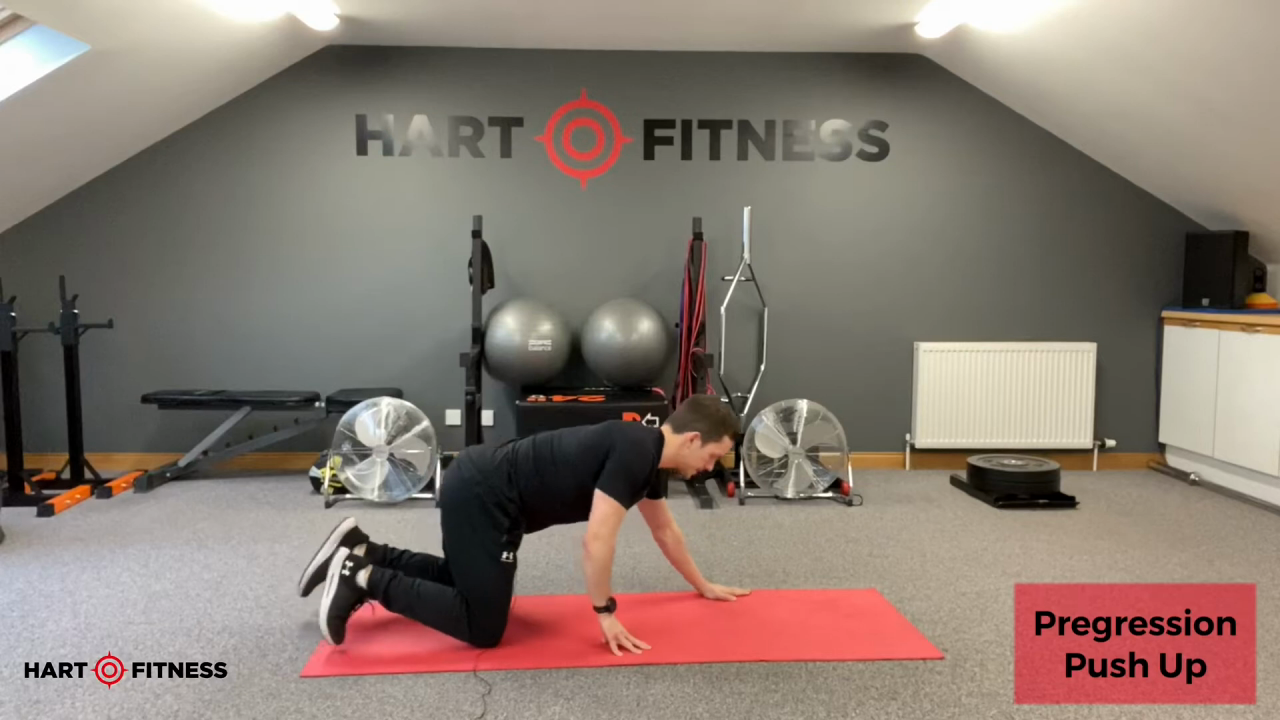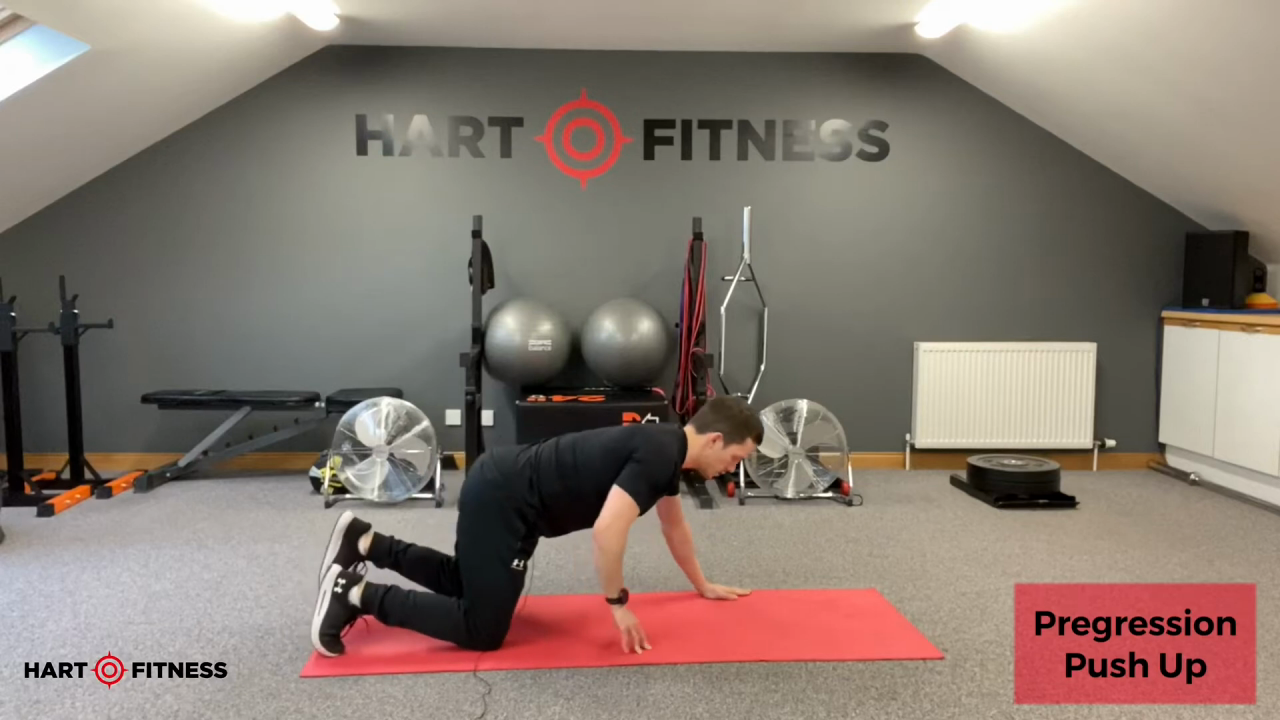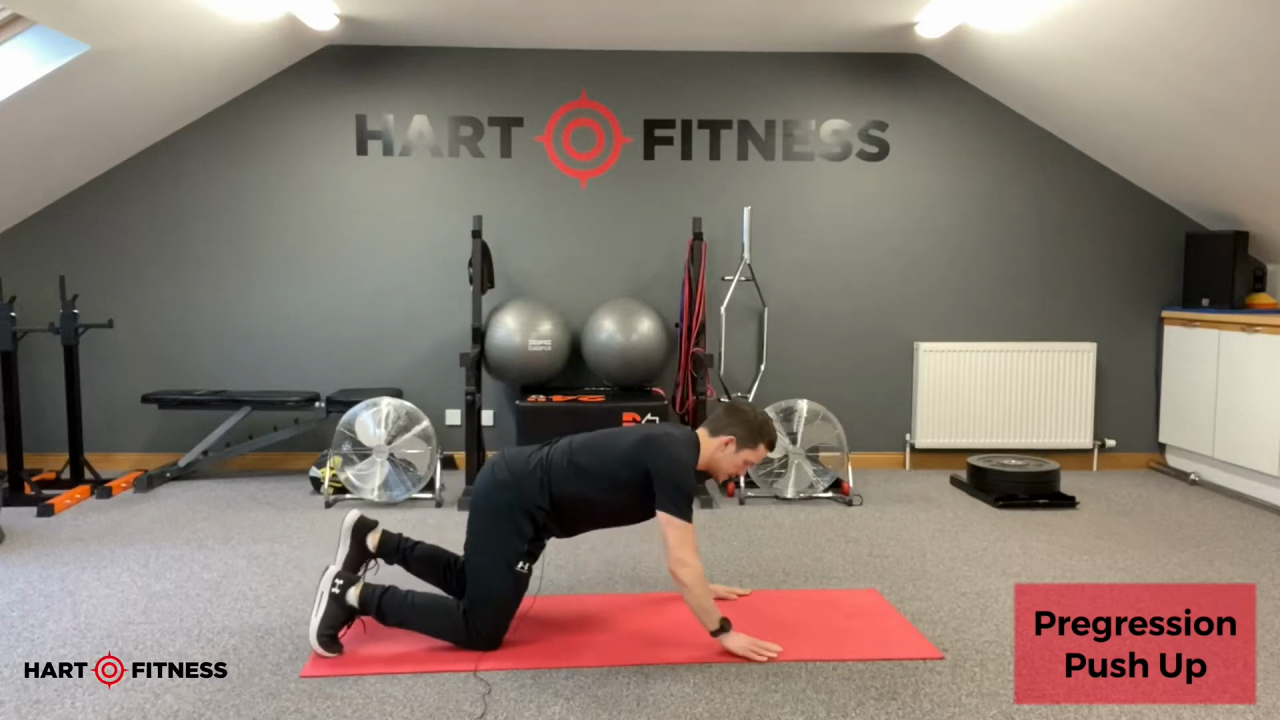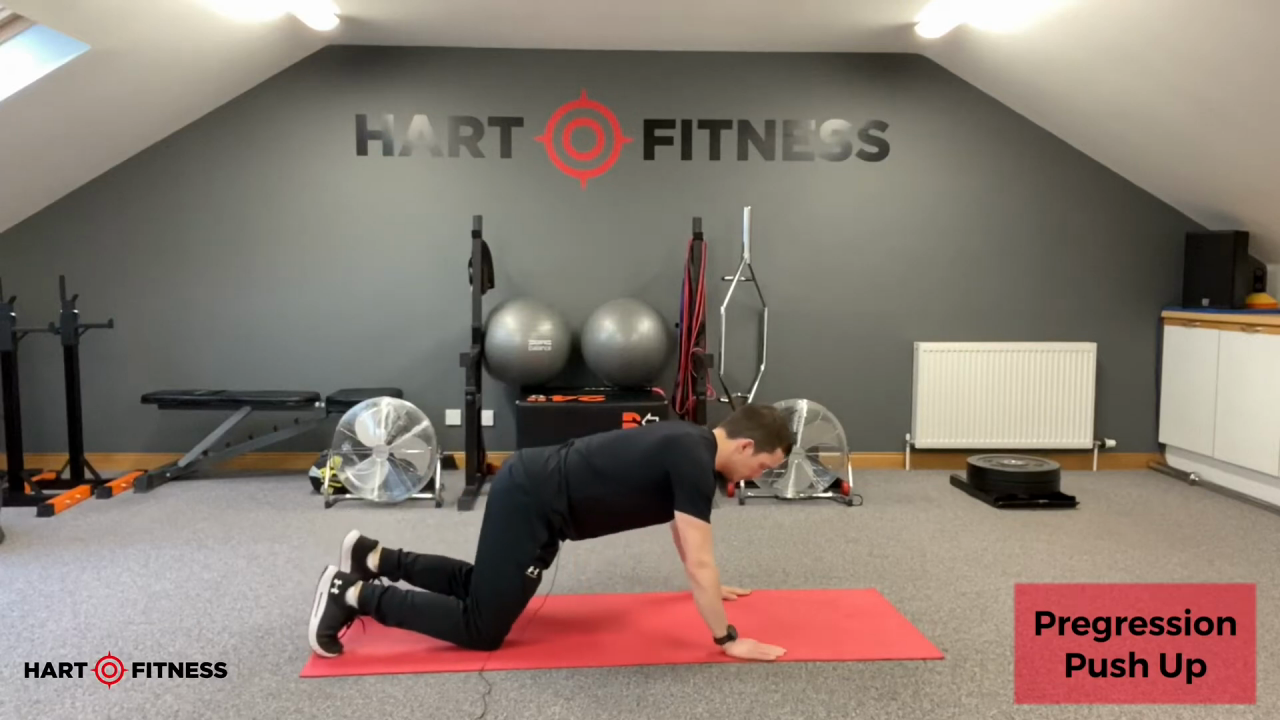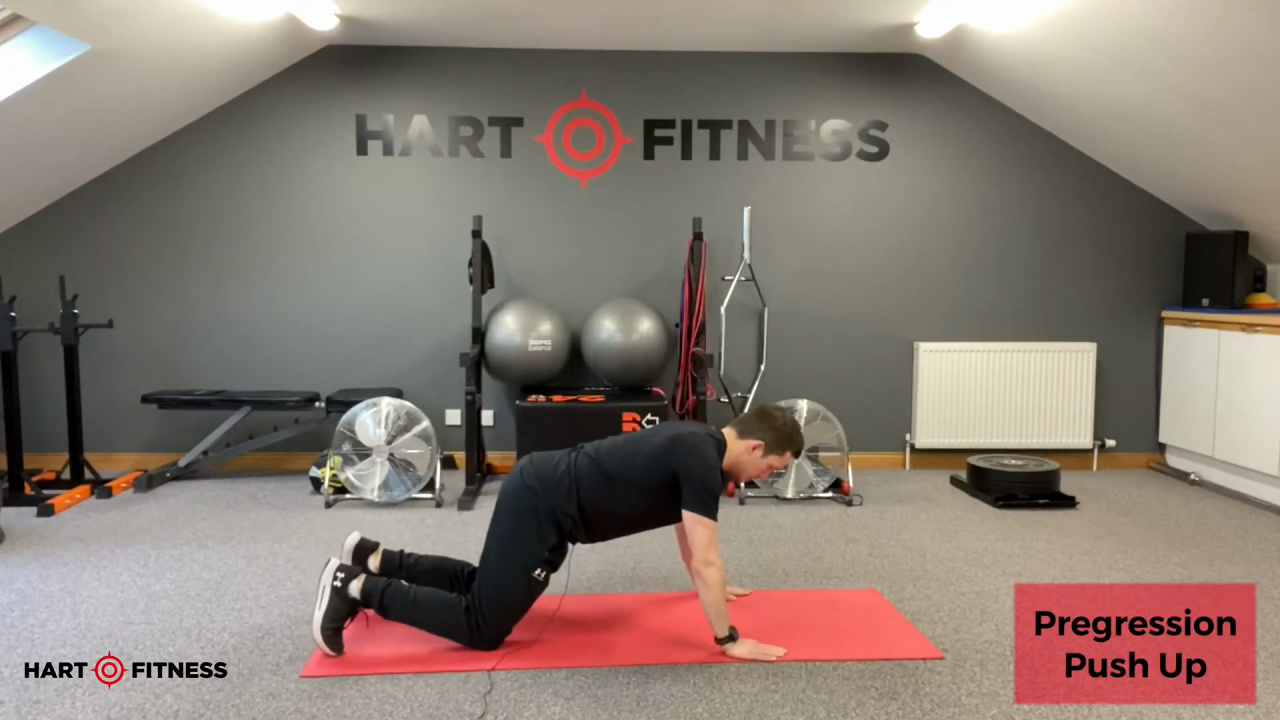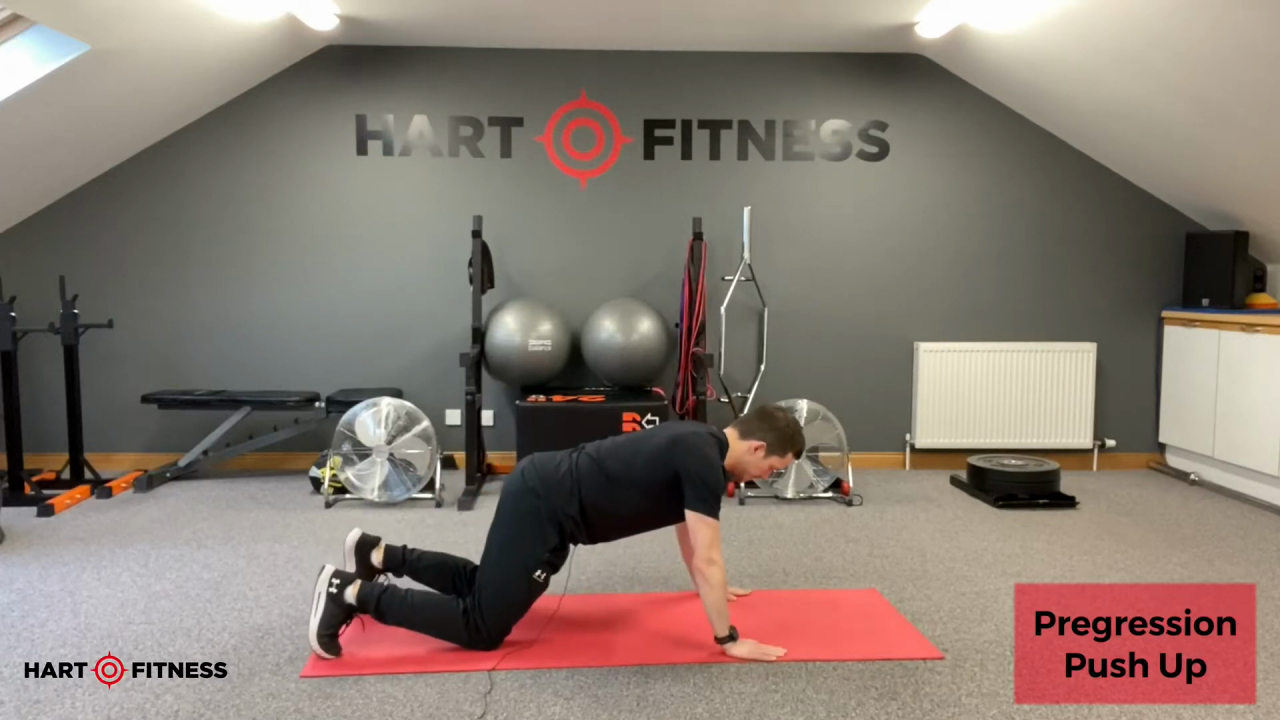
dt=0.3s
person 1, frame 1
left shoulder: (646, 456)
right shoulder: (635, 451)
left elbow: (664, 529)
right elbow: (597, 539)
left wrist: (703, 586)
right wrist: (605, 612)
left hip: (478, 486)
right hip: (479, 493)
left knee: (465, 585)
right knee: (483, 627)
left ankle: (359, 552)
right ankle: (361, 577)
person 1, frame 2
left shoulder: (665, 449)
right shoulder: (659, 453)
left elbow: (674, 526)
right elbow: (607, 531)
left wrist: (703, 586)
right wrist: (618, 604)
left hip: (500, 486)
right hip: (501, 498)
left knee: (466, 586)
right knee: (483, 630)
left ankle: (365, 543)
right ankle: (355, 593)
person 1, frame 3
left shoulder: (675, 444)
right shoulder: (676, 461)
right elbow: (681, 563)
left wrist: (702, 587)
right wrist: (723, 632)
left hip: (512, 486)
right hip: (512, 499)
left knee: (475, 585)
right knee: (481, 629)
left ankle: (373, 539)
right ankle: (353, 594)
person 1, frame 4
left shoulder: (690, 443)
right shoulder: (694, 461)
left elbow: (682, 534)
right elbow: (699, 562)
left wrist: (708, 587)
right wrist: (727, 639)
left hip: (529, 486)
right hip: (530, 502)
left knee: (482, 589)
right knee: (482, 628)
left ankle: (374, 559)
right ankle: (352, 594)
person 1, frame 5
left shoulder: (697, 443)
right shoulder: (703, 461)
left elbow: (686, 530)
right elbow: (706, 560)
left wrist: (710, 586)
right wrist: (729, 640)
left hip: (540, 491)
right hip: (541, 505)
left knee: (487, 586)
right knee: (483, 626)
left ankle: (373, 560)
right ankle: (354, 585)
person 1, frame 6
left shoulder: (698, 443)
right shoulder: (704, 461)
left elbow: (686, 531)
right elbow: (707, 558)
left wrist: (710, 588)
right wrist: (728, 639)
left hip: (541, 491)
right hip: (542, 507)
left knee: (488, 588)
right knee: (481, 627)
left ankle: (377, 555)
right ankle: (350, 592)
